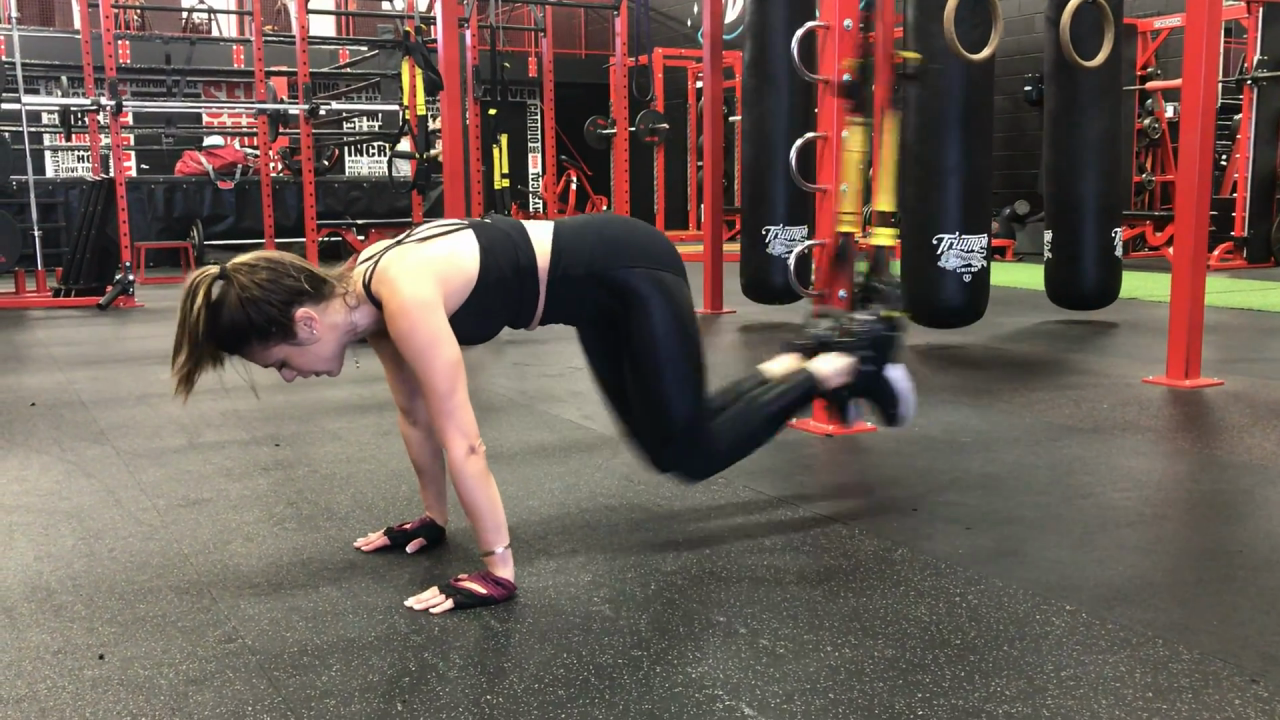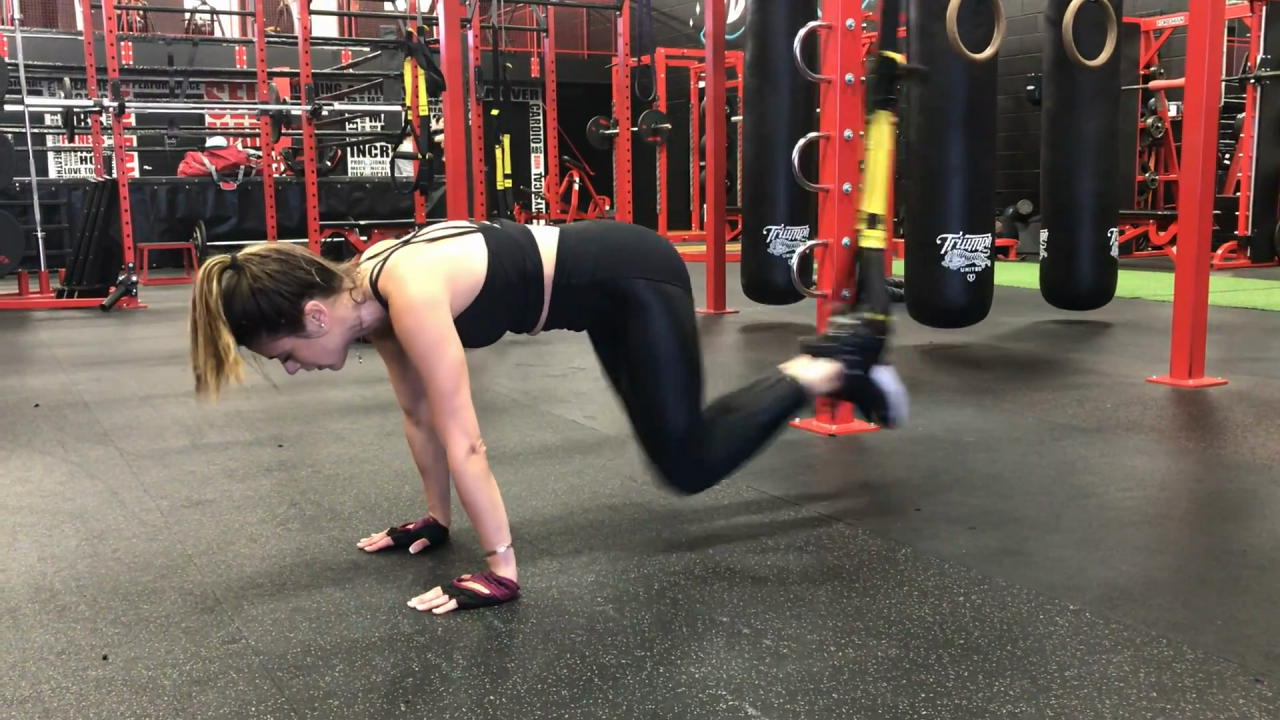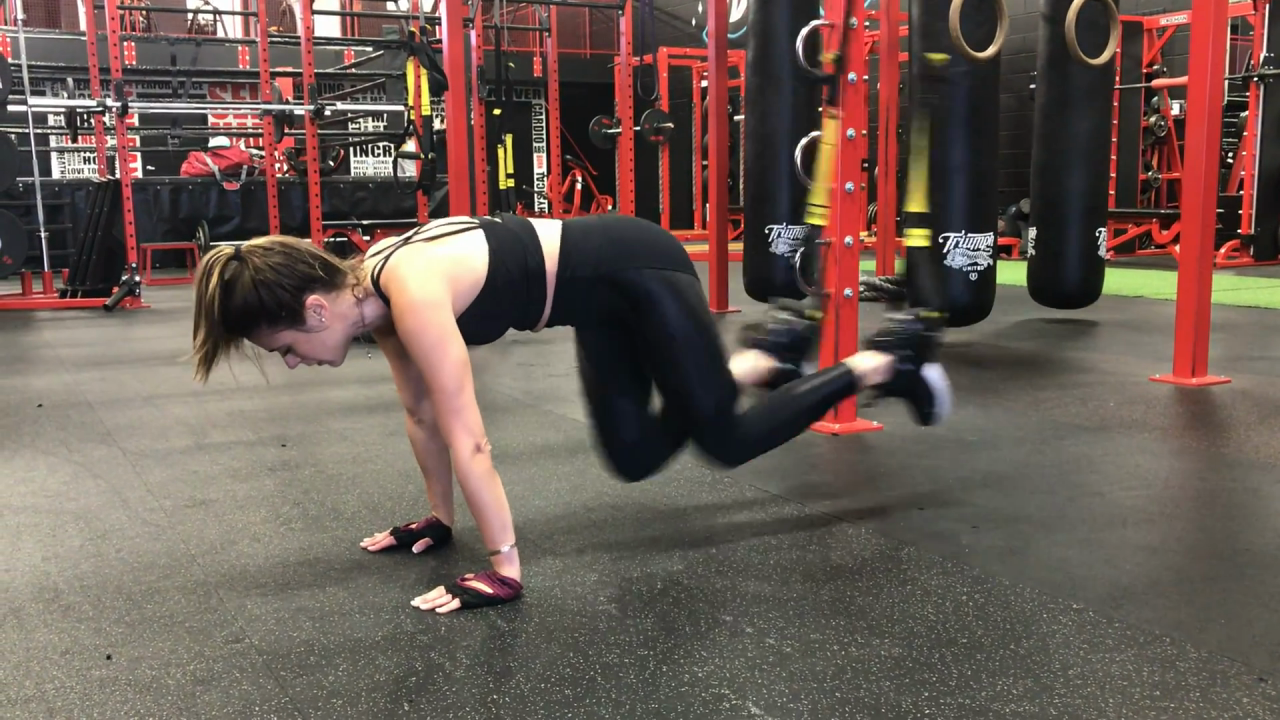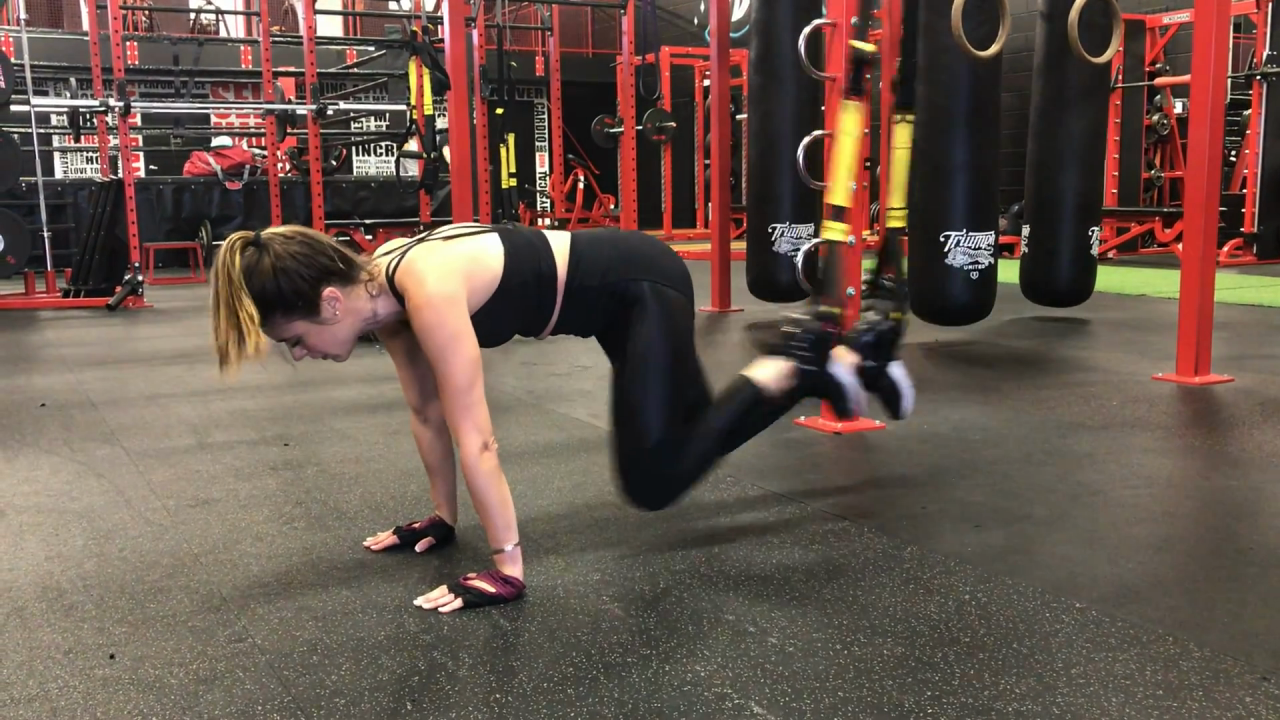
dt=0.4s
person 1, frame 1
left shoulder: (403, 296)
right shoulder: (359, 291)
left elbow: (460, 439)
right elbow: (413, 413)
left wrist: (498, 568)
right wrist: (433, 519)
left hip: (626, 269)
right hip: (588, 280)
left knee: (693, 453)
right knee: (678, 437)
left ankle: (846, 366)
right ankle: (806, 359)
person 1, frame 2
left shoulder: (409, 296)
right shoulder: (361, 290)
left elbow: (461, 439)
right elbow: (417, 413)
left wrist: (500, 568)
right wrist: (434, 519)
left hip: (629, 278)
right hip: (597, 281)
left knee: (690, 466)
right knee: (680, 428)
left ankle: (835, 372)
right ankle: (841, 366)
person 1, frame 3
left shoulder: (411, 293)
right shoulder: (371, 286)
left elbow: (465, 436)
right elbow: (419, 411)
left wrist: (505, 568)
right wrist: (439, 518)
left hip: (634, 270)
right hip: (597, 284)
left knee: (729, 441)
right knee: (632, 460)
left ankle: (887, 363)
right ankle: (754, 362)
person 1, frame 4
left shoulder: (425, 290)
right shoulder: (378, 284)
left elbow: (473, 435)
right elbow: (425, 410)
left wrist: (507, 566)
right wrist: (442, 516)
left hip: (637, 283)
right hip: (608, 289)
left knee: (654, 482)
right knee: (708, 429)
left ankle: (789, 366)
right ankle: (857, 356)
